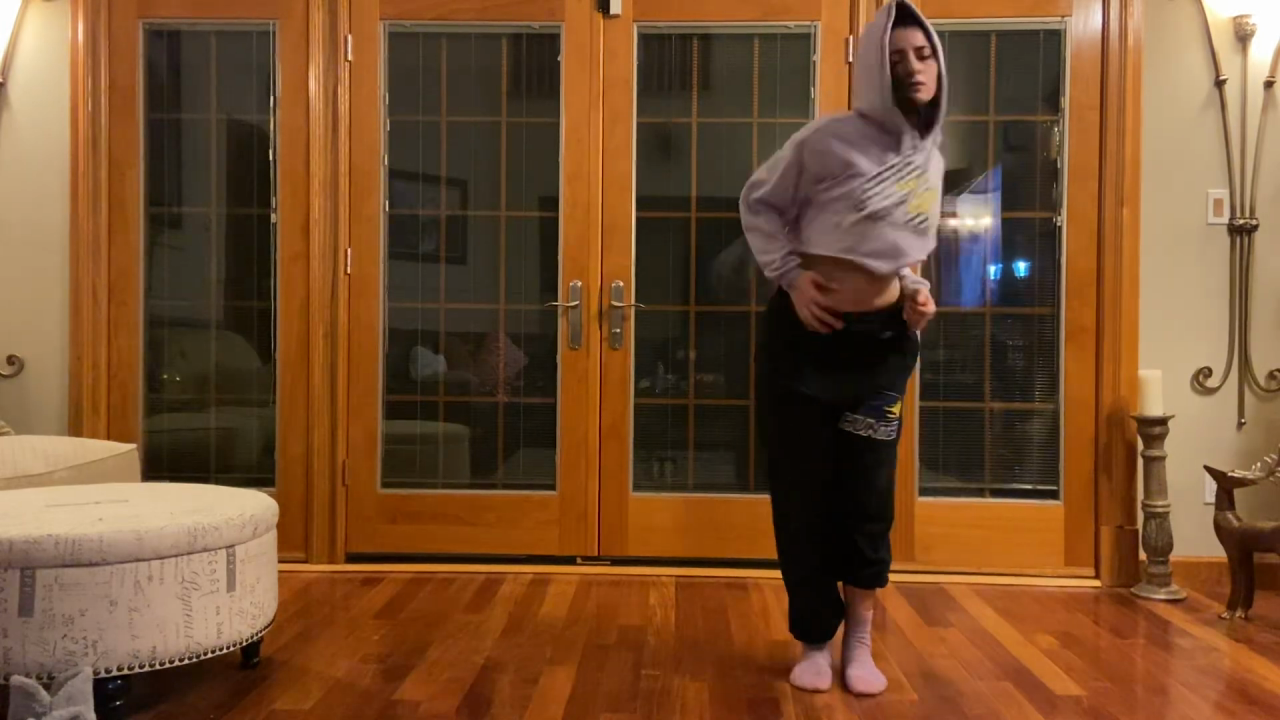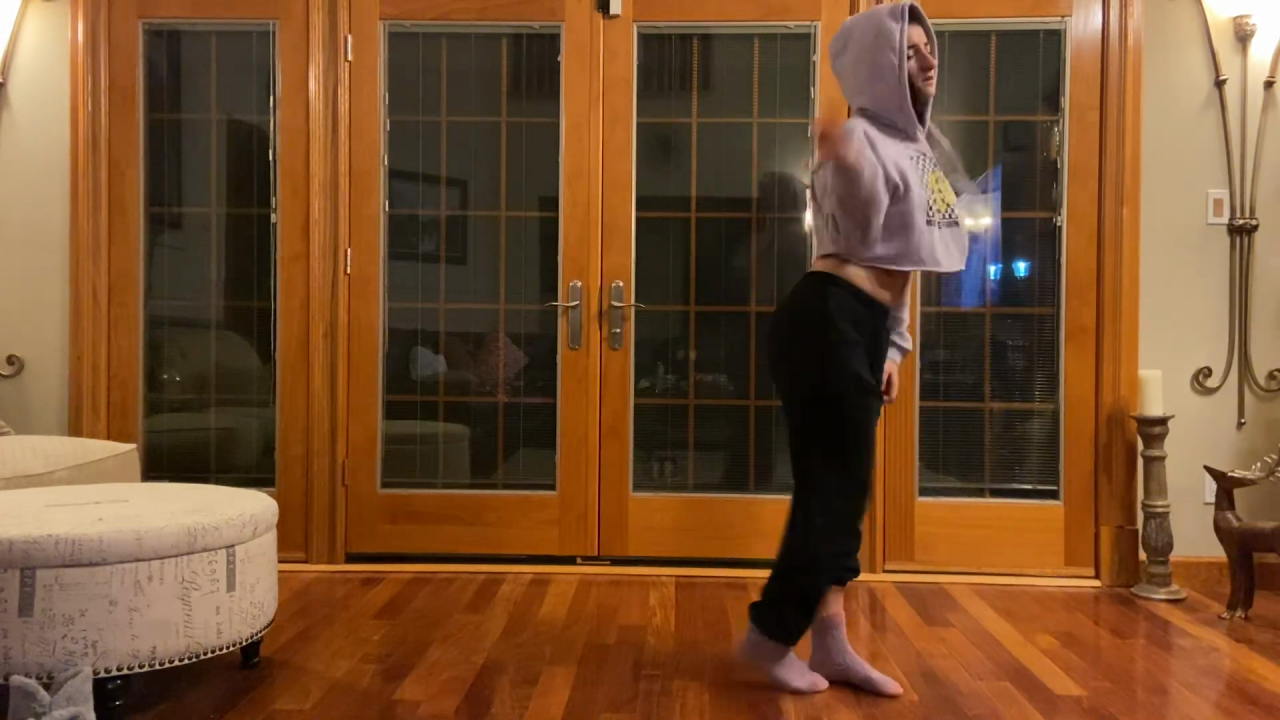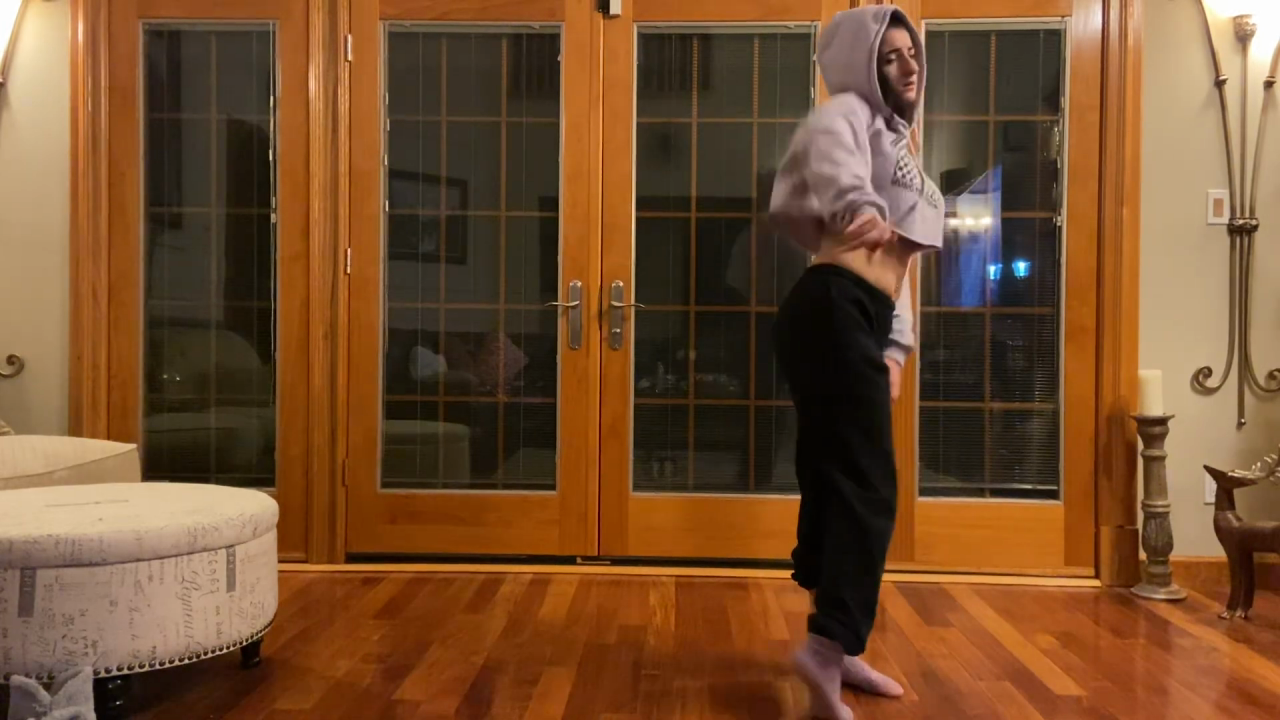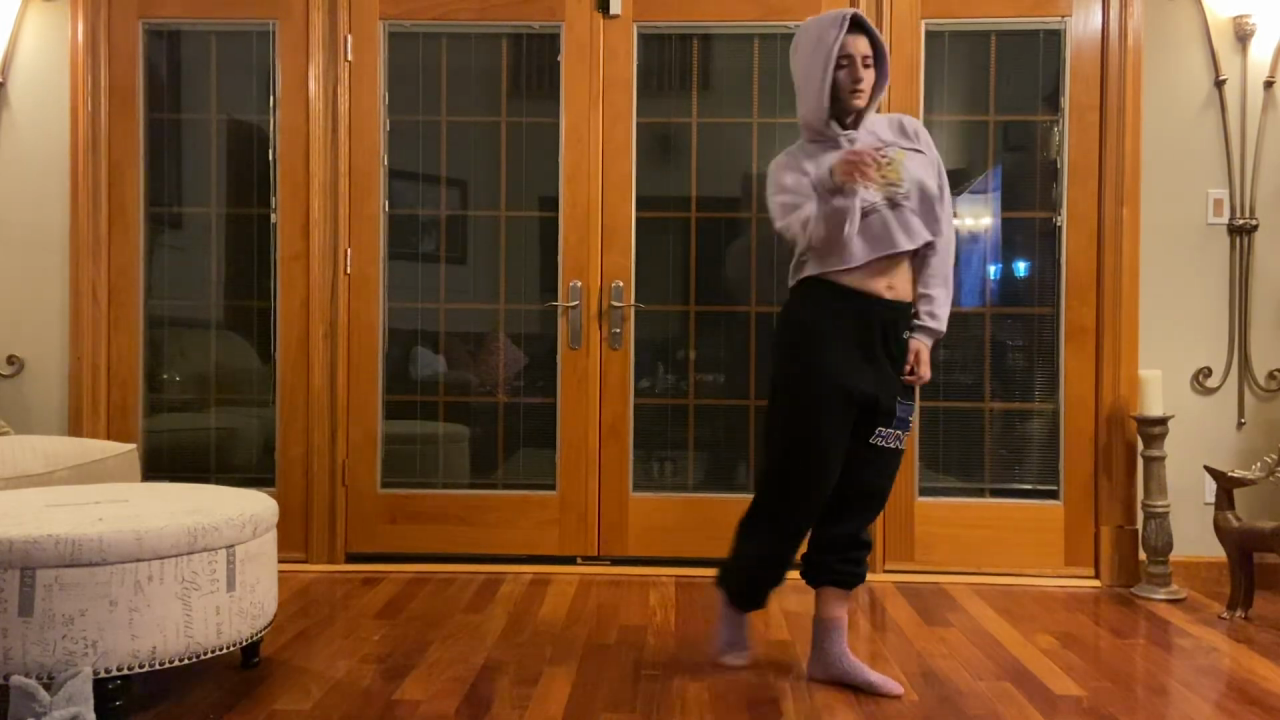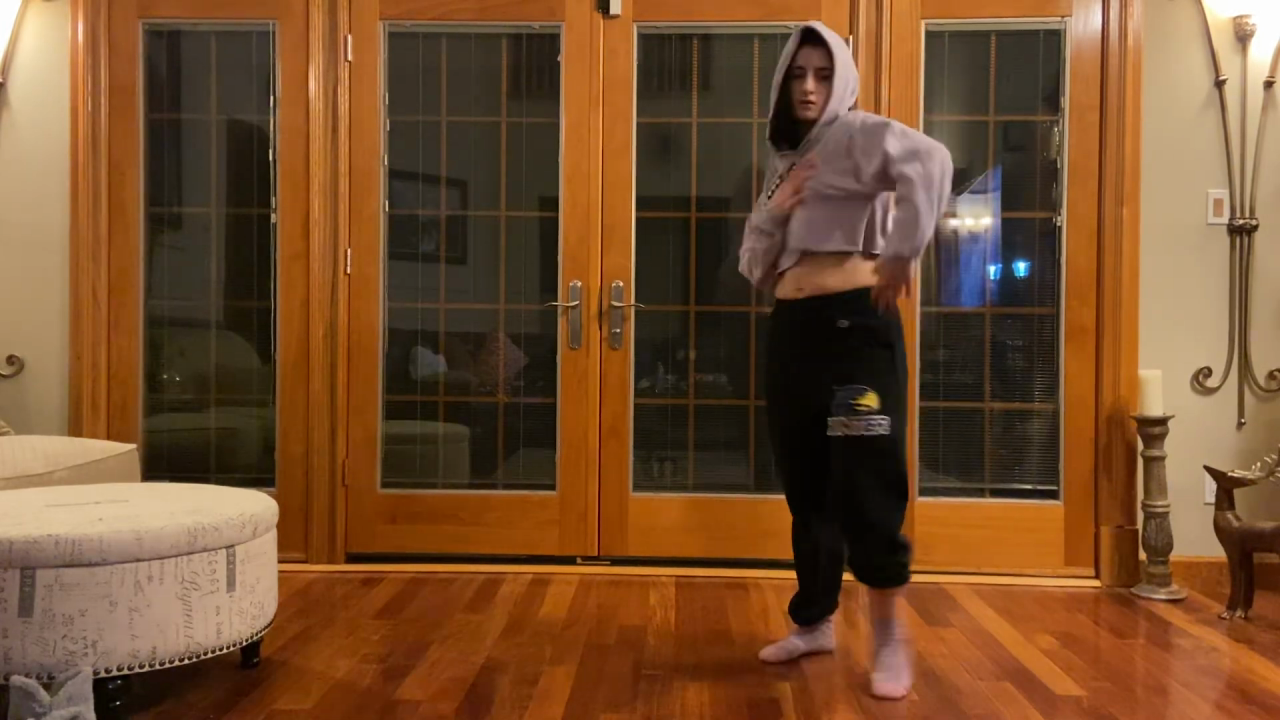
dt=0.4s
person 1, frame 1
left shoulder: (929, 159)
right shoulder: (831, 139)
right elbow: (758, 204)
left wrist: (914, 287)
right wrist: (792, 278)
left hip: (881, 342)
right hip: (803, 336)
left knee: (866, 495)
right knee: (800, 493)
left ankle: (858, 643)
right ankle: (814, 639)
person 1, frame 2
left shoulder: (913, 143)
right shoulder: (864, 137)
right elbow: (856, 236)
left wrist: (895, 346)
right wrist: (848, 164)
left hip: (863, 332)
right hip: (831, 322)
left knee: (836, 489)
right knee: (839, 487)
left ankle: (831, 647)
right ankle: (770, 636)
person 1, frame 3
left shoulder: (893, 142)
right shoulder: (851, 118)
right elbow: (817, 142)
left wrist: (895, 347)
right wrist: (853, 207)
left hip: (854, 321)
right hip: (833, 313)
left knee: (835, 485)
right knee: (865, 485)
left ankle: (834, 649)
right ankle: (828, 644)
person 1, frame 4
left shoulder: (909, 135)
right shoulder: (797, 163)
left elbow: (937, 240)
right elbow: (816, 238)
left wrist: (926, 329)
right wrist: (846, 185)
left hip: (892, 331)
right hip: (823, 324)
left knee: (859, 494)
right knee: (797, 480)
left ankle: (830, 648)
right ankle: (736, 604)
person 1, frame 5
left shoulder: (854, 133)
right shoulder: (780, 167)
left elbow: (928, 160)
right elbow: (754, 268)
left wrist: (902, 254)
right wrist: (777, 212)
left hip: (856, 326)
right hip: (791, 332)
left knee: (865, 484)
right knee: (807, 489)
left ankle: (891, 636)
right ankle: (813, 621)
